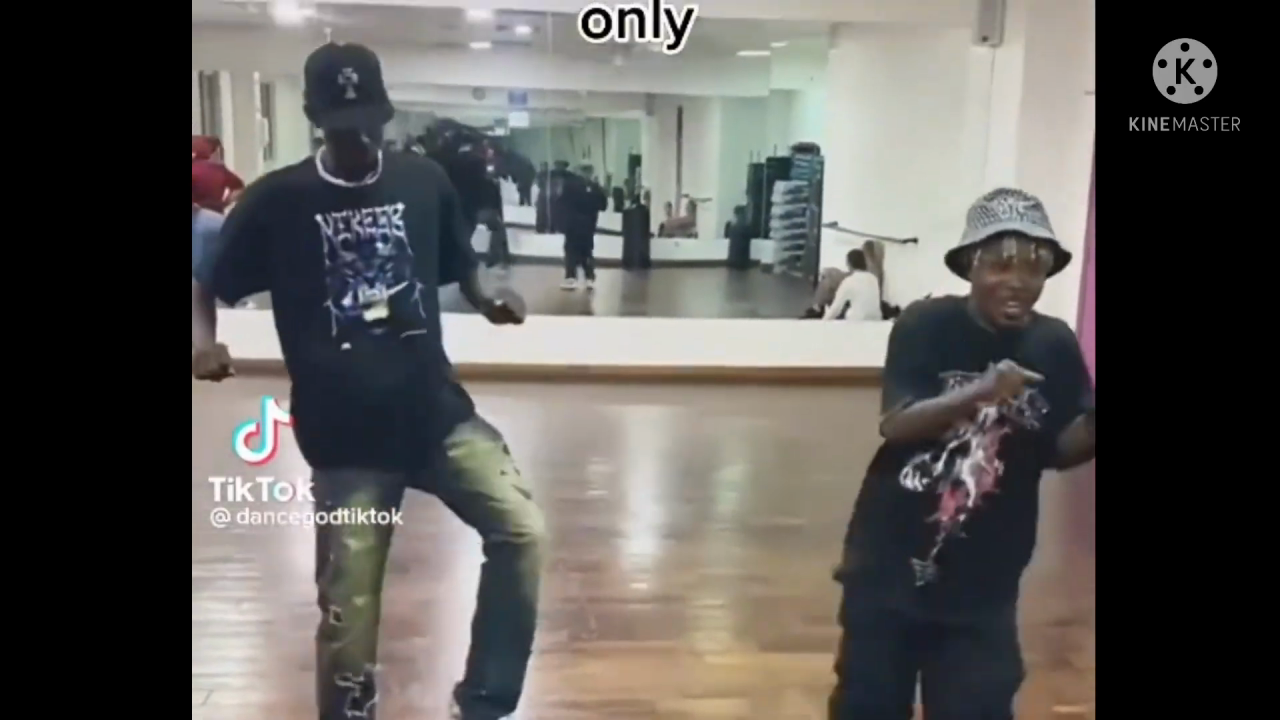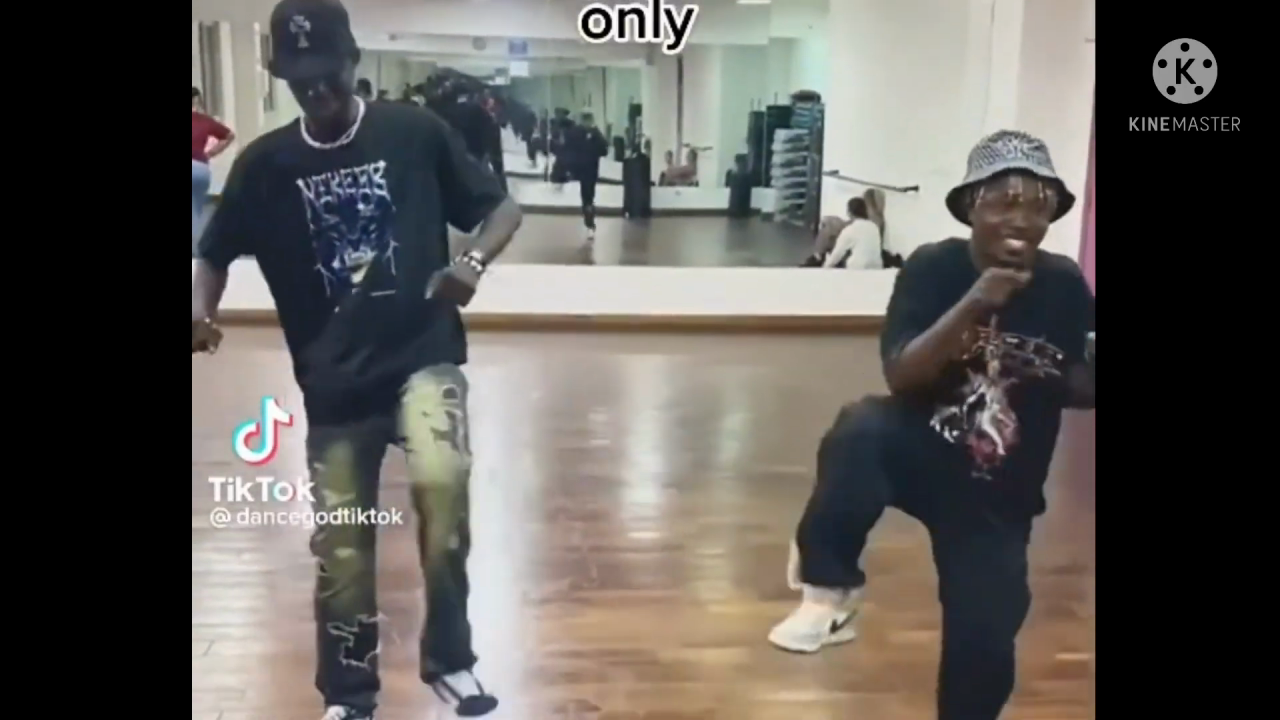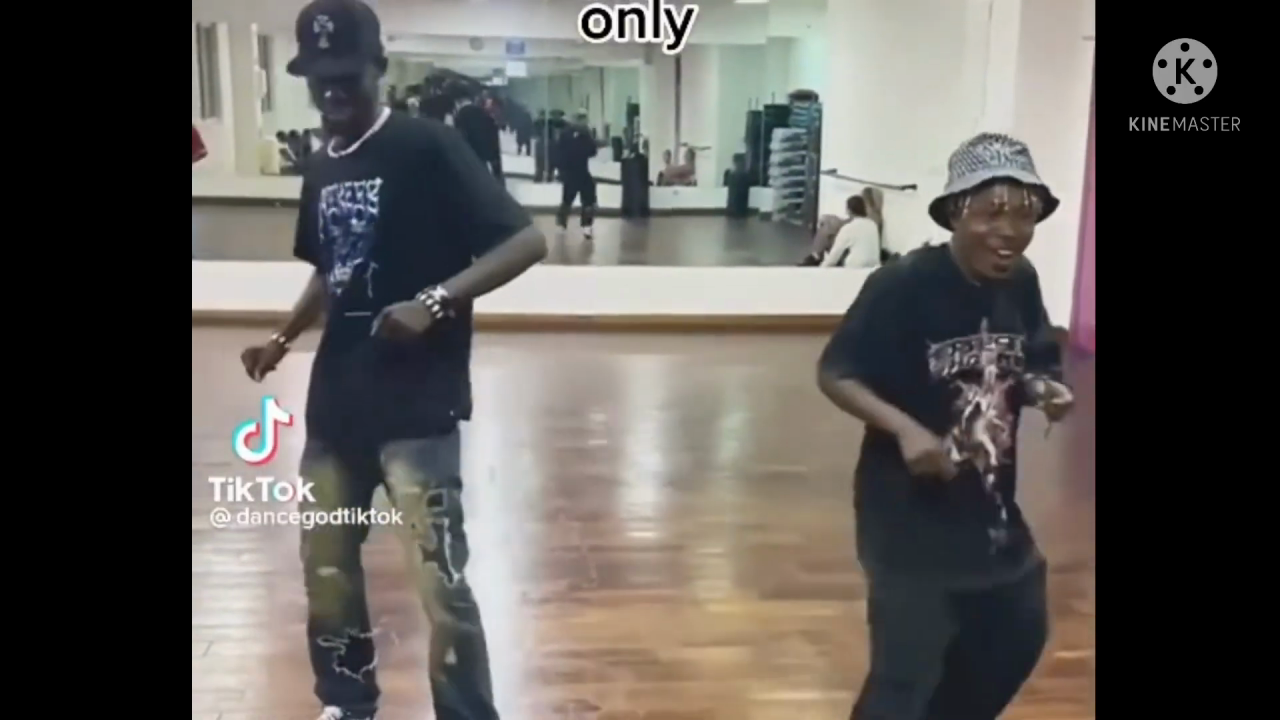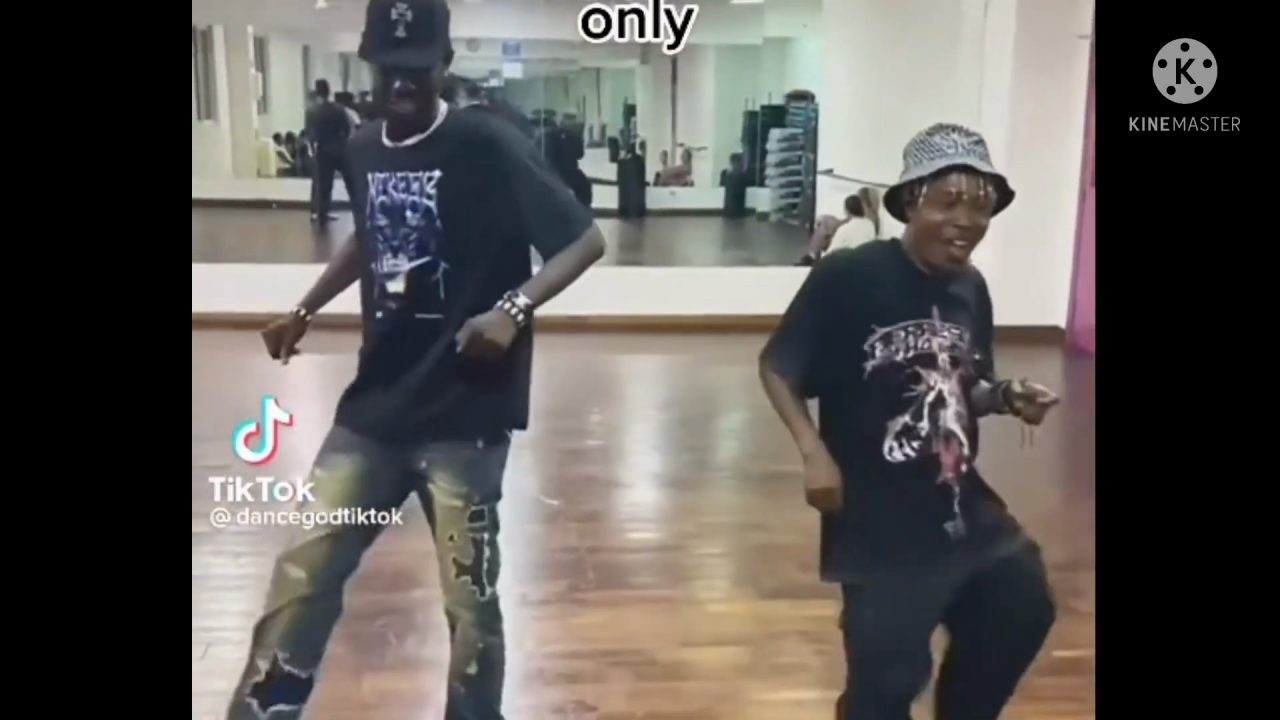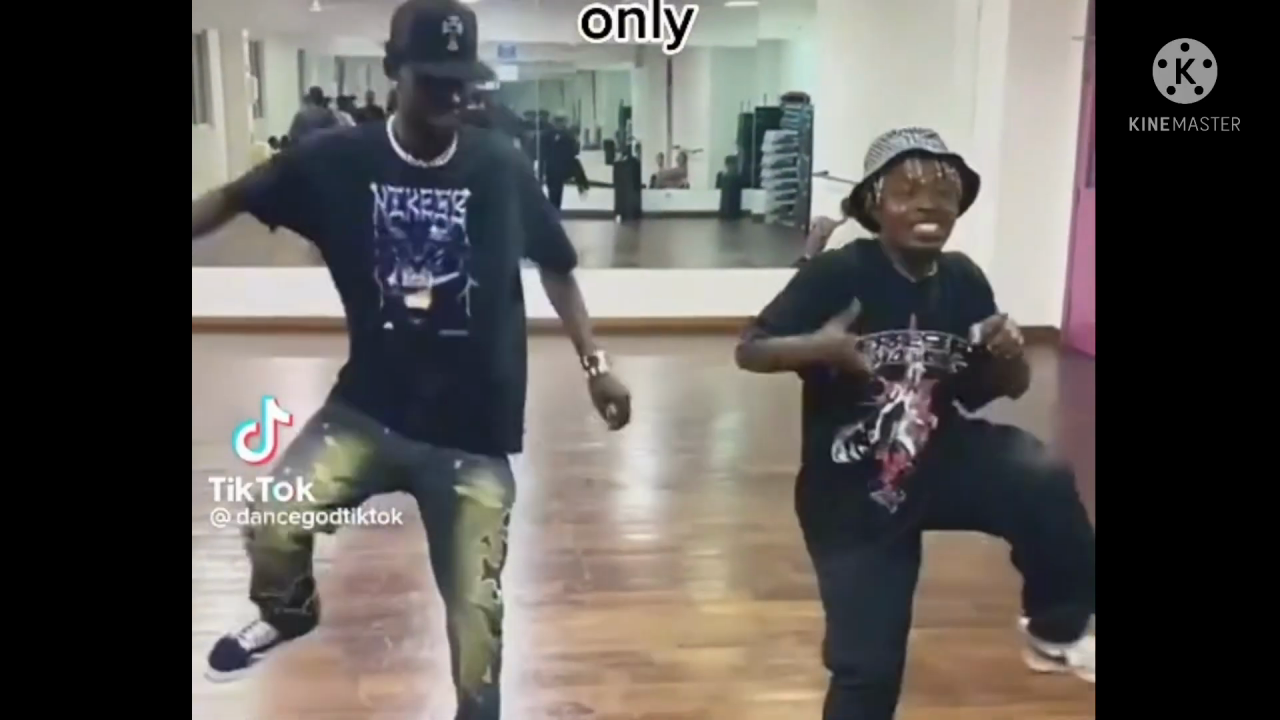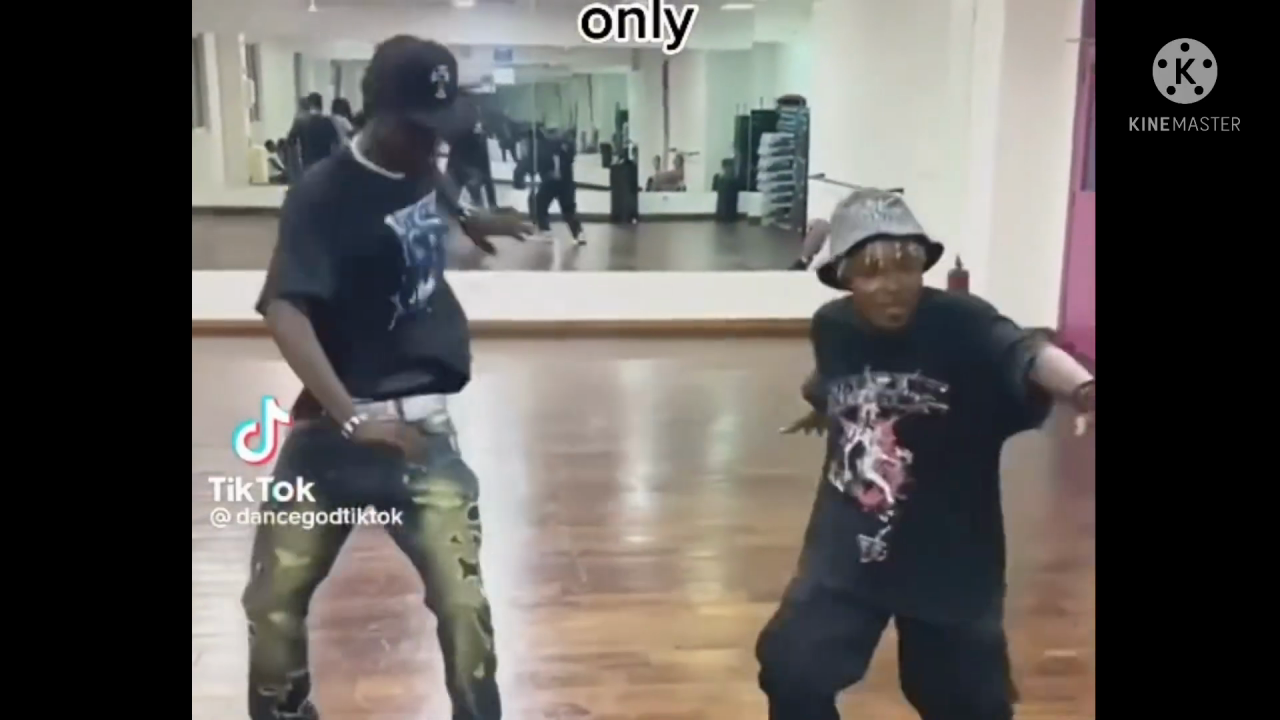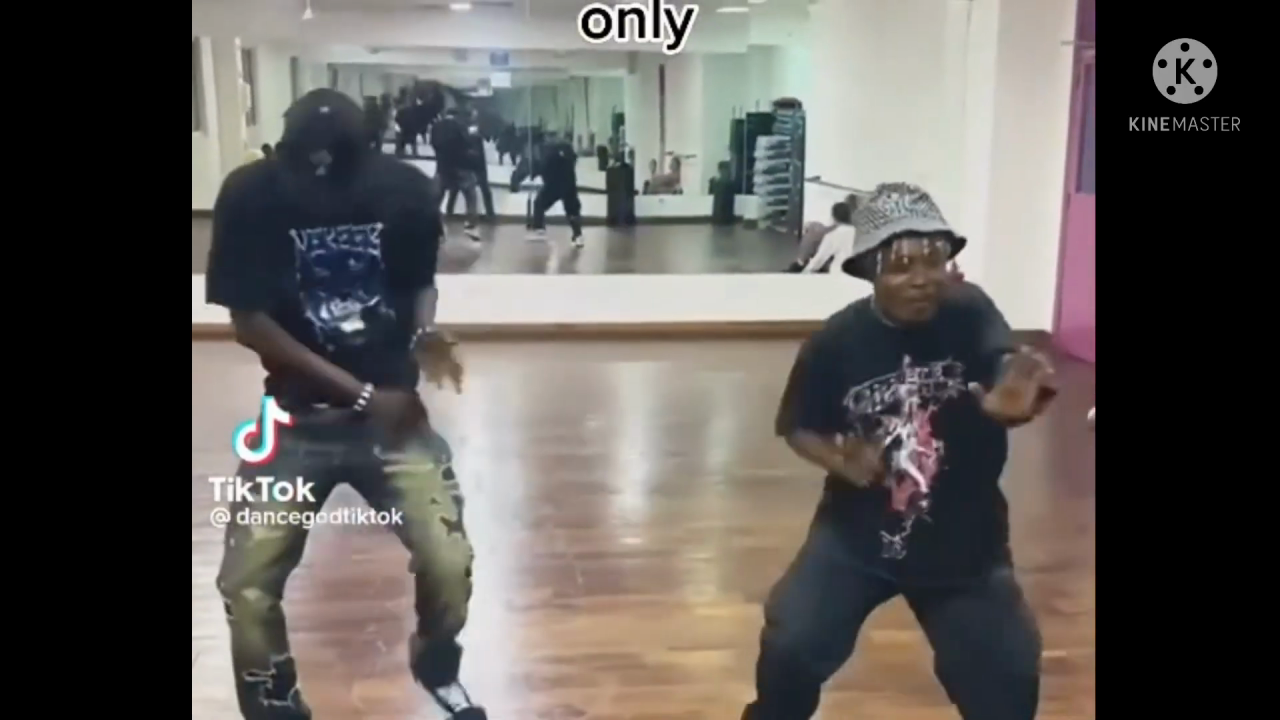
dt=0.3s
person 1, frame 1
left shoulder: (424, 182)
right shoulder: (275, 202)
left elbow: (458, 269)
right elbow: (209, 286)
left wrist: (490, 300)
right wrist: (202, 343)
left hip: (437, 411)
right hip: (342, 435)
left knee: (520, 536)
right knee: (348, 605)
person 1, frame 2
left shoulder: (417, 133)
right shoulder: (265, 164)
left elbow: (500, 205)
right elbow: (215, 254)
left wrist: (473, 261)
right wrist: (201, 313)
left hip: (421, 355)
right hip: (335, 382)
left knee: (436, 479)
right knee: (339, 552)
left ankle: (448, 655)
person 1, frame 3
left shoulder: (431, 150)
right shoulder: (321, 167)
left elbow: (527, 242)
left wrist: (434, 301)
right wrist: (281, 339)
left hip: (416, 403)
right hip: (338, 400)
left knee: (438, 584)
right knee: (326, 563)
person 1, frame 4
left shoulder: (489, 147)
right shoulder: (364, 149)
left elbow: (585, 240)
left wrist: (514, 308)
right wrist: (303, 312)
left hip: (465, 409)
right hip: (376, 401)
left knee: (468, 595)
right knee: (306, 562)
person 1, frame 5
left shoulder: (503, 164)
right shoulder: (336, 158)
left elbow: (556, 267)
right elbow: (235, 197)
left wrist: (594, 364)
left hip: (474, 428)
right hip: (370, 403)
left knee: (477, 611)
right knee: (275, 526)
right ankle: (286, 614)
person 1, frame 6
left shoulder: (420, 164)
right shoulder: (323, 196)
right elbow: (284, 311)
left wrist: (472, 222)
right wrist: (352, 420)
left hip: (420, 428)
right hip: (331, 428)
left knee: (463, 605)
right knee: (275, 606)
person 1, frame 7
left shoulder: (405, 190)
right shoulder: (247, 197)
right elbow: (248, 321)
left wrist: (428, 332)
right wrist: (355, 391)
left hip: (390, 411)
right hip: (297, 415)
left knee: (446, 564)
right knee: (247, 582)
left ankle: (438, 668)
person 2, frame 1
left shoulder: (1057, 345)
right shoulder: (927, 325)
left elbow: (1065, 448)
right elbow: (898, 428)
left wrist: (1093, 427)
right wrist: (975, 394)
left hip: (985, 561)
right hip: (893, 543)
person 2, frame 2
left shoulder: (1065, 285)
right shoulder: (932, 269)
left elbow: (1079, 388)
right elbow: (901, 375)
left wrist: (1085, 377)
right wrist: (972, 306)
left hip: (1001, 491)
right hip: (914, 444)
left knee: (984, 645)
right knee: (858, 435)
right ankle: (827, 586)
person 2, frame 3
left shoulder: (1020, 282)
right shoulder: (902, 285)
left elbow: (1039, 365)
right elbow: (836, 374)
left wrist: (1044, 390)
right wrist: (904, 429)
left hip: (988, 503)
right hip: (912, 505)
left knee: (1016, 637)
right knee: (911, 672)
person 2, frame 4
left shoulder: (970, 288)
right shoulder: (848, 276)
right elbow: (777, 368)
left wrist: (1008, 397)
right wrist: (814, 453)
left hip: (960, 502)
right hip: (876, 512)
left knee: (1025, 613)
person 2, frame 5
left shoulder: (963, 282)
right shoulder: (832, 275)
left elbow: (997, 388)
right elbow: (750, 348)
left wrist: (1007, 351)
right wrist: (816, 348)
left hip: (940, 465)
right hip: (846, 494)
left knee: (1041, 486)
right knee: (867, 665)
left ankle: (1056, 630)
person 2, frame 6
left shoulder: (962, 322)
right shoulder: (830, 327)
left elbow: (1028, 354)
left wrist: (1083, 386)
right wrist: (819, 412)
left hip: (951, 547)
right hip: (848, 544)
right knee: (794, 674)
person 2, frame 7
left shoulder: (969, 311)
right shoulder: (837, 340)
left elbow: (1012, 366)
right elbow: (796, 424)
left wrist: (1022, 397)
right wrist: (837, 460)
left hip: (963, 538)
right hip: (859, 531)
left knee: (1010, 672)
right knee: (790, 651)
